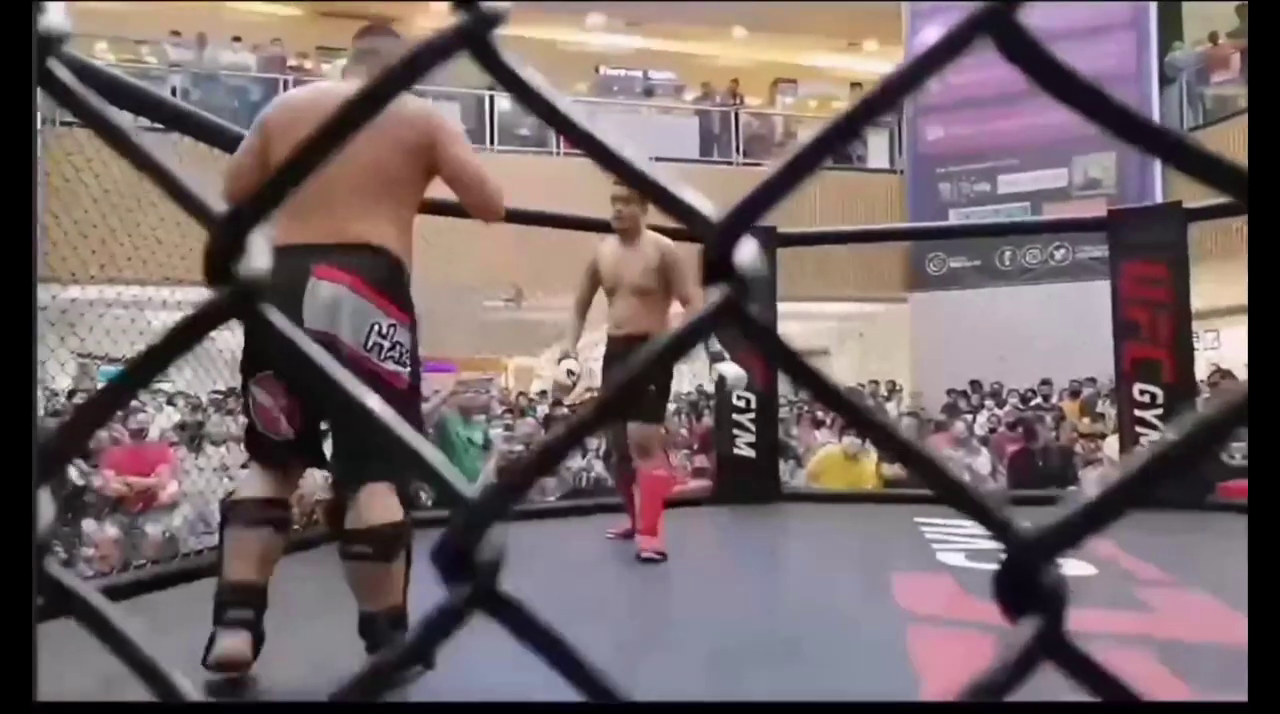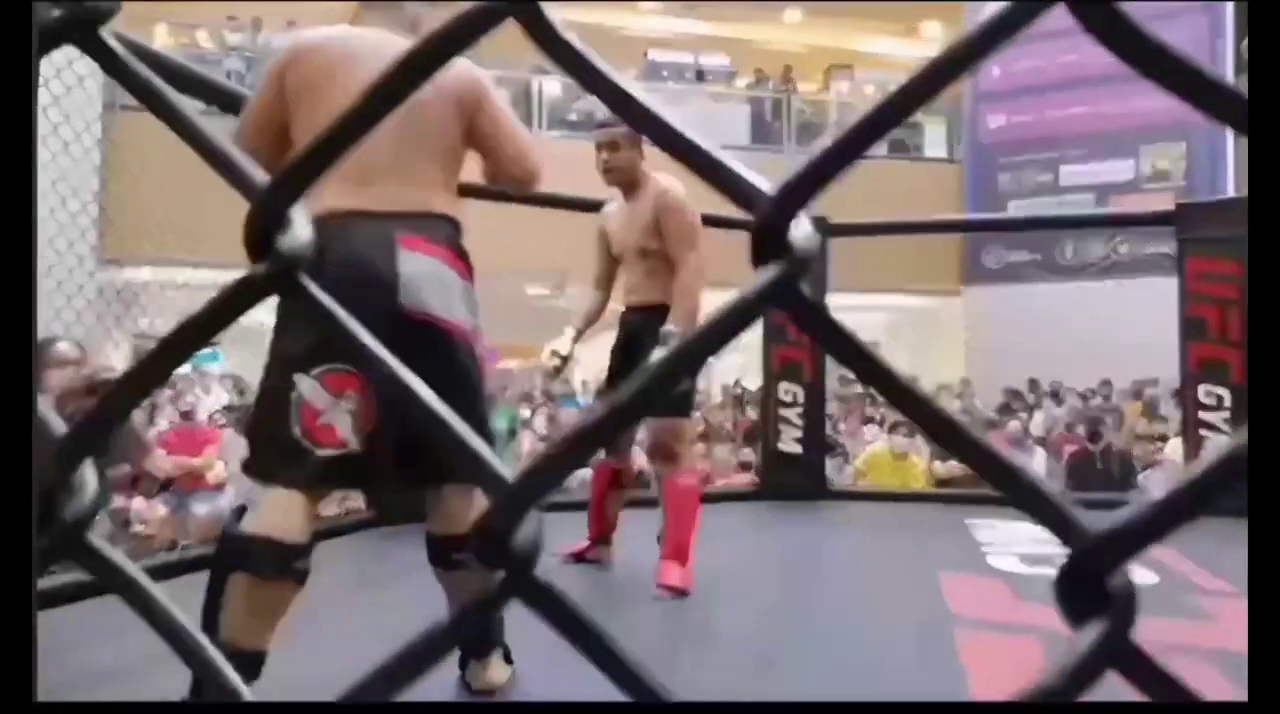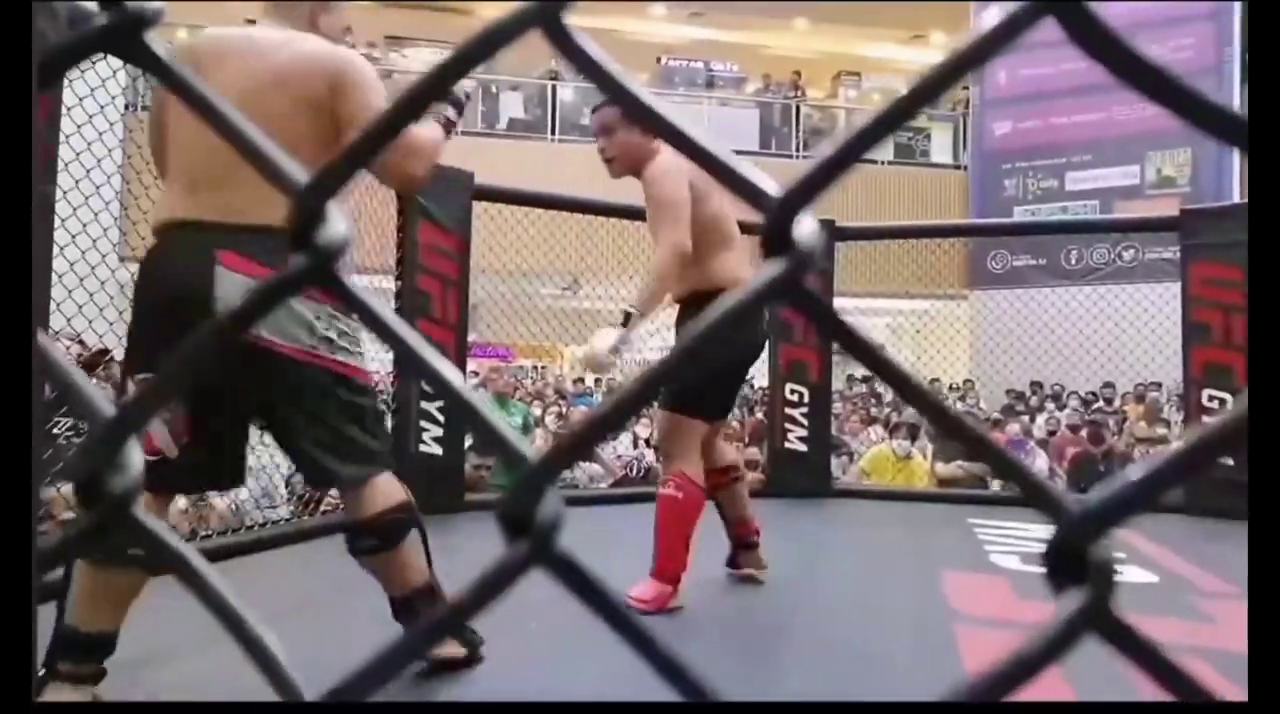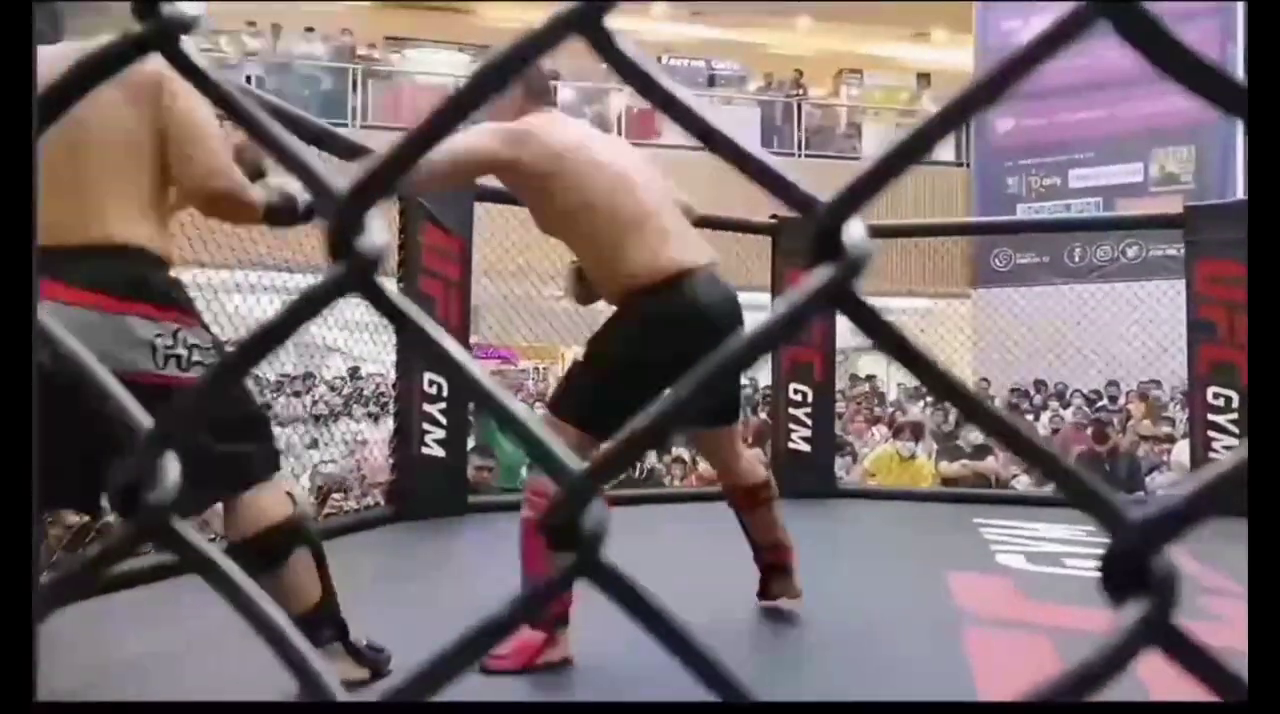
dt=1s
person 1, frame 1
left shoulder: (285, 106)
right shoulder: (422, 116)
left elbow: (233, 196)
right elbow: (490, 205)
right wrist: (451, 158)
left hip: (281, 286)
right hip: (367, 293)
left knee: (272, 461)
right knee: (373, 470)
left ankle: (236, 622)
right ankle: (384, 642)
person 1, frame 2
left shoulder: (306, 51)
right shoulder: (461, 74)
left elbow: (249, 159)
right elbow: (523, 173)
left hip: (336, 261)
right hip: (434, 268)
left knee: (290, 475)
right knee: (454, 474)
right ankle: (486, 652)
person 1, frame 3
right shoulder: (337, 66)
right elbow: (410, 166)
right wrist: (445, 109)
left hip: (179, 268)
right hip: (283, 277)
left knee: (142, 478)
right knee: (361, 462)
left ankle: (70, 674)
right ankle: (433, 627)
person 1, frame 4
left shoulder: (41, 66)
right shoulder: (161, 68)
right elbow: (214, 185)
right wrist: (272, 201)
left hip: (48, 301)
right hip: (121, 298)
right knee: (244, 472)
right ankle: (329, 650)
person 2, frame 1
left shoulder: (663, 250)
right shoulder: (601, 254)
left elbow: (694, 305)
right elbow: (580, 305)
right wrist: (570, 349)
right hip: (614, 351)
left knee: (645, 442)
right knee: (619, 443)
left ankle: (649, 536)
right ankle: (635, 520)
person 2, frame 2
left shoulder: (666, 197)
right shoulder: (610, 216)
left elbow: (690, 271)
right elbow: (602, 287)
left wrist: (677, 337)
right wrist: (572, 335)
left hip: (668, 327)
right hip: (632, 325)
left knee: (669, 443)
right knee: (614, 436)
left ankle: (675, 562)
right ankle: (599, 540)
person 2, frame 3
left shoulder: (664, 169)
right shoulder: (674, 171)
left elbow: (676, 248)
left wrist: (627, 323)
left knee: (678, 441)
right knee: (705, 436)
left ankle: (665, 580)
right ankle: (746, 545)
person 2, frame 4
left shoulder: (512, 139)
right shoulder: (593, 139)
left elbow: (418, 169)
right elbow: (674, 212)
left hip: (660, 313)
right hip: (706, 298)
right knee: (724, 449)
left ankle: (544, 628)
right ankle: (778, 570)
